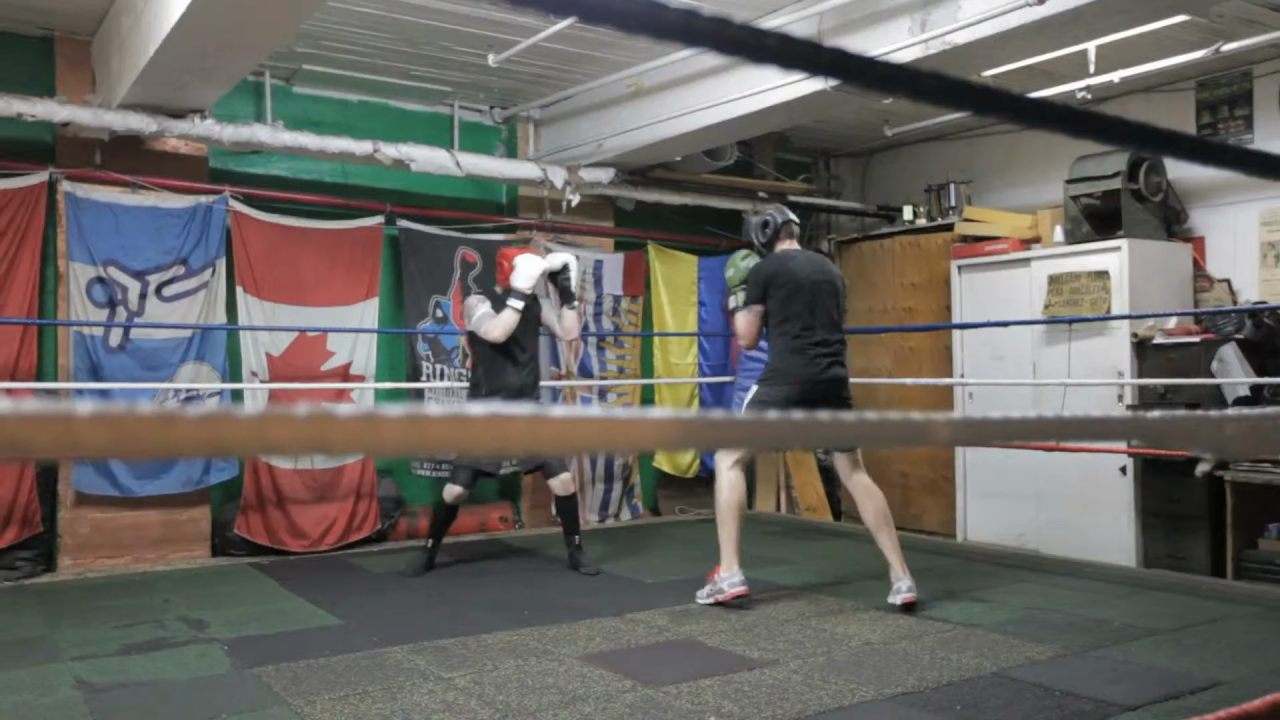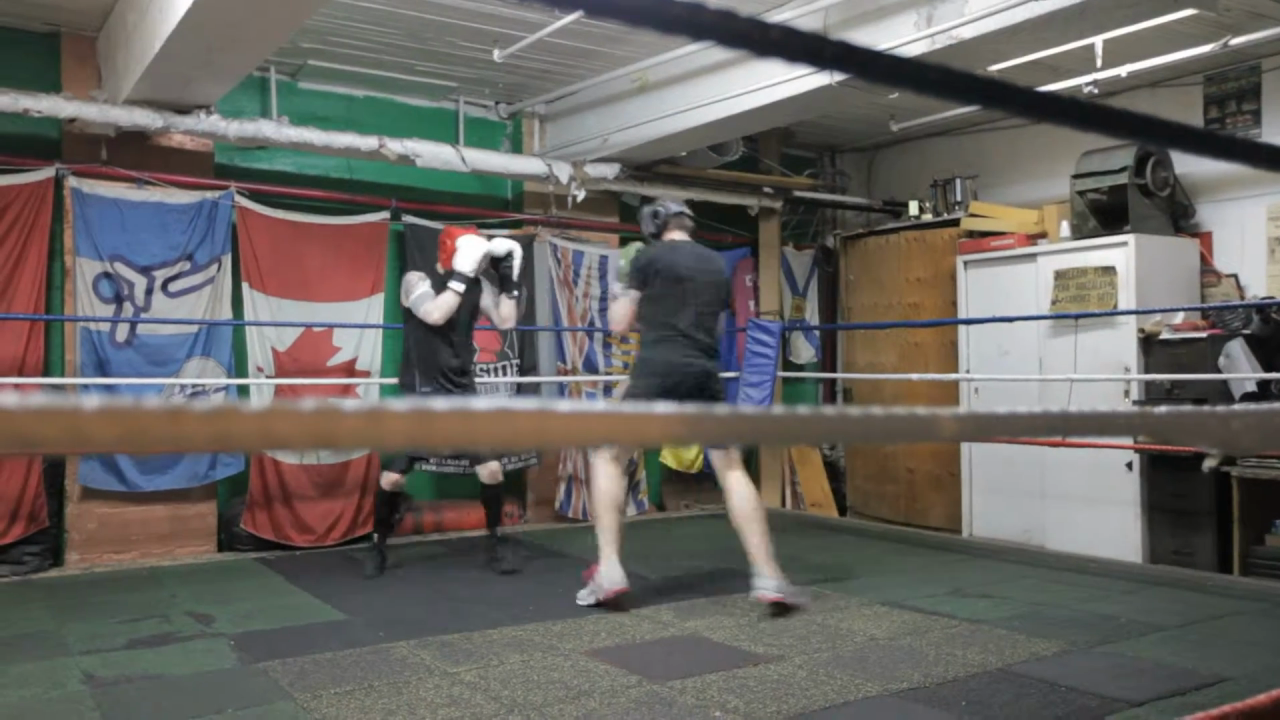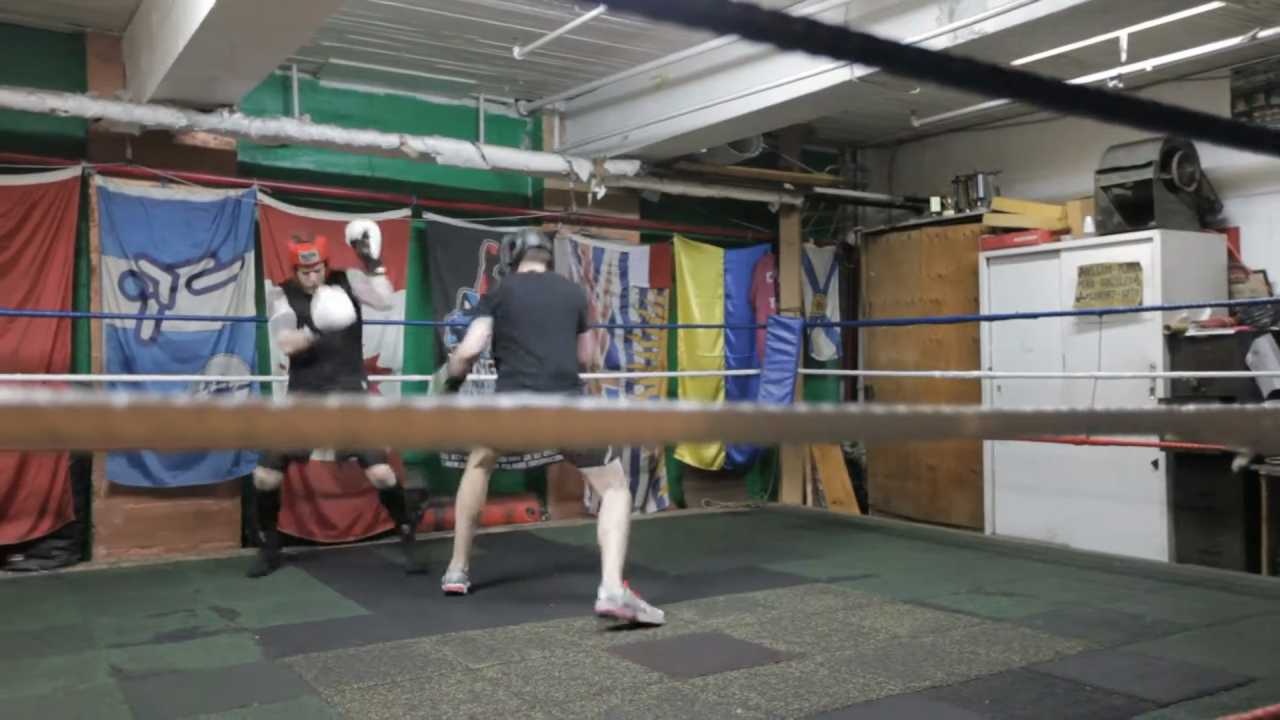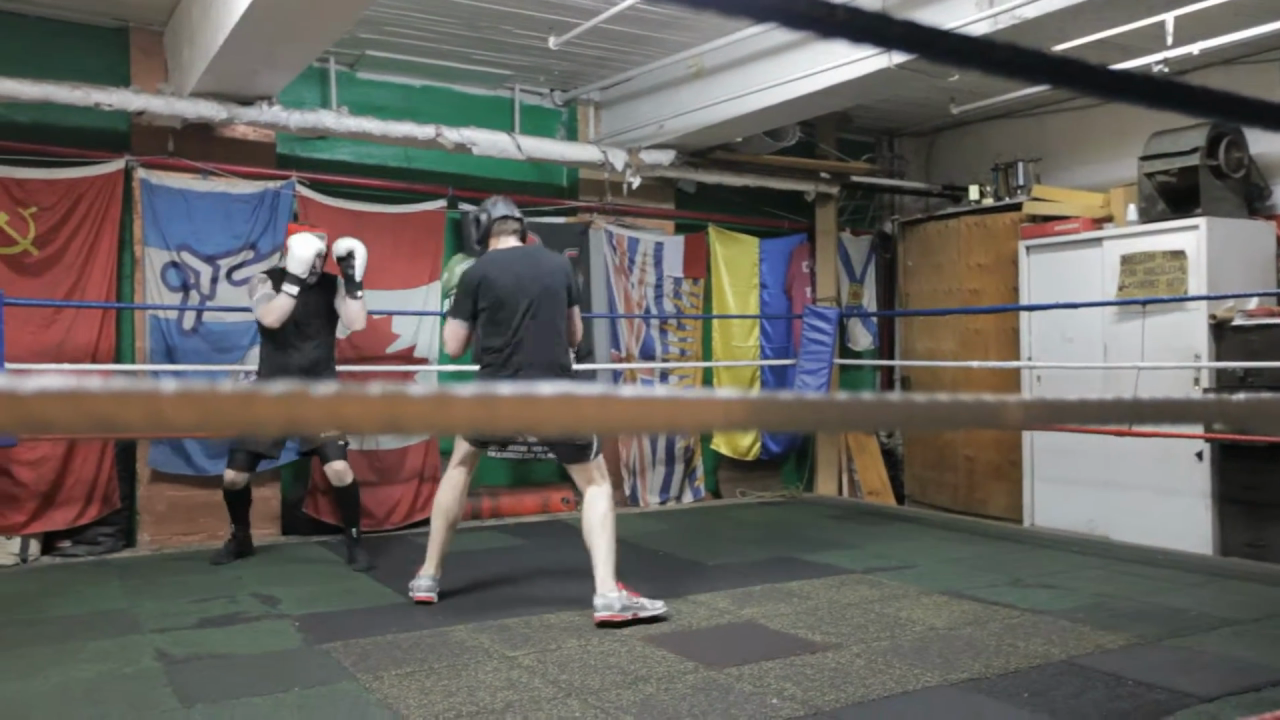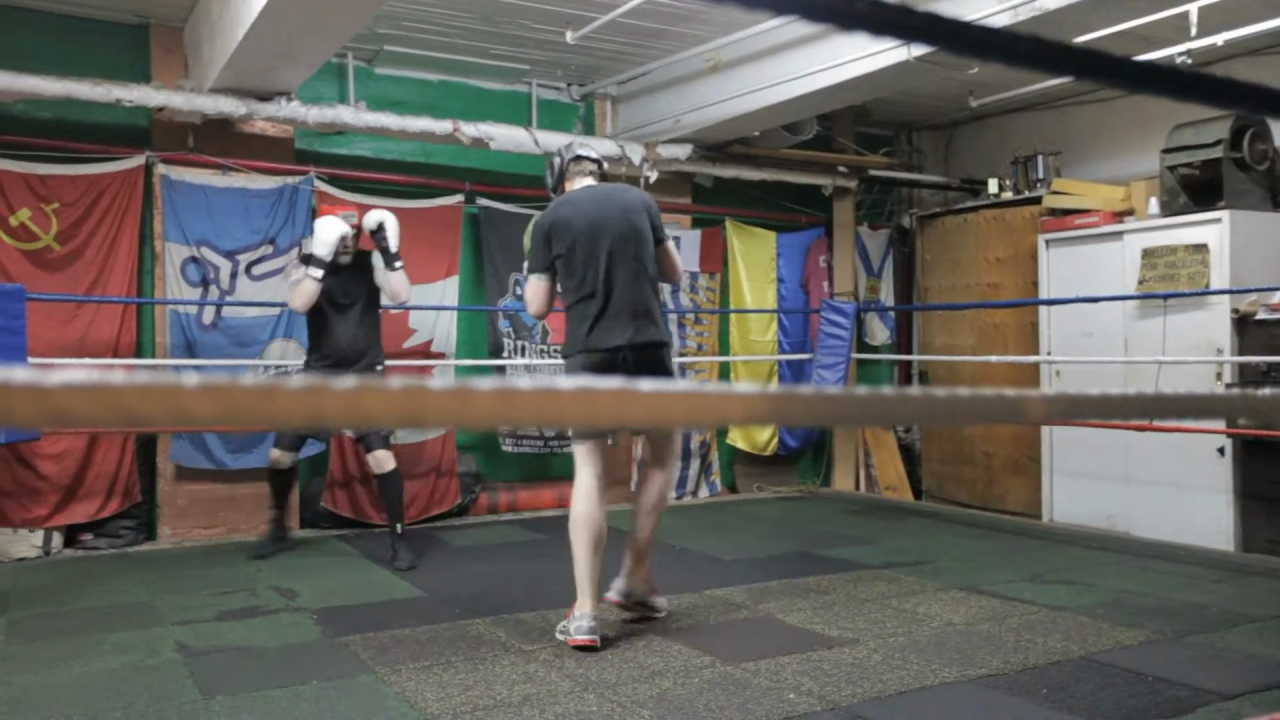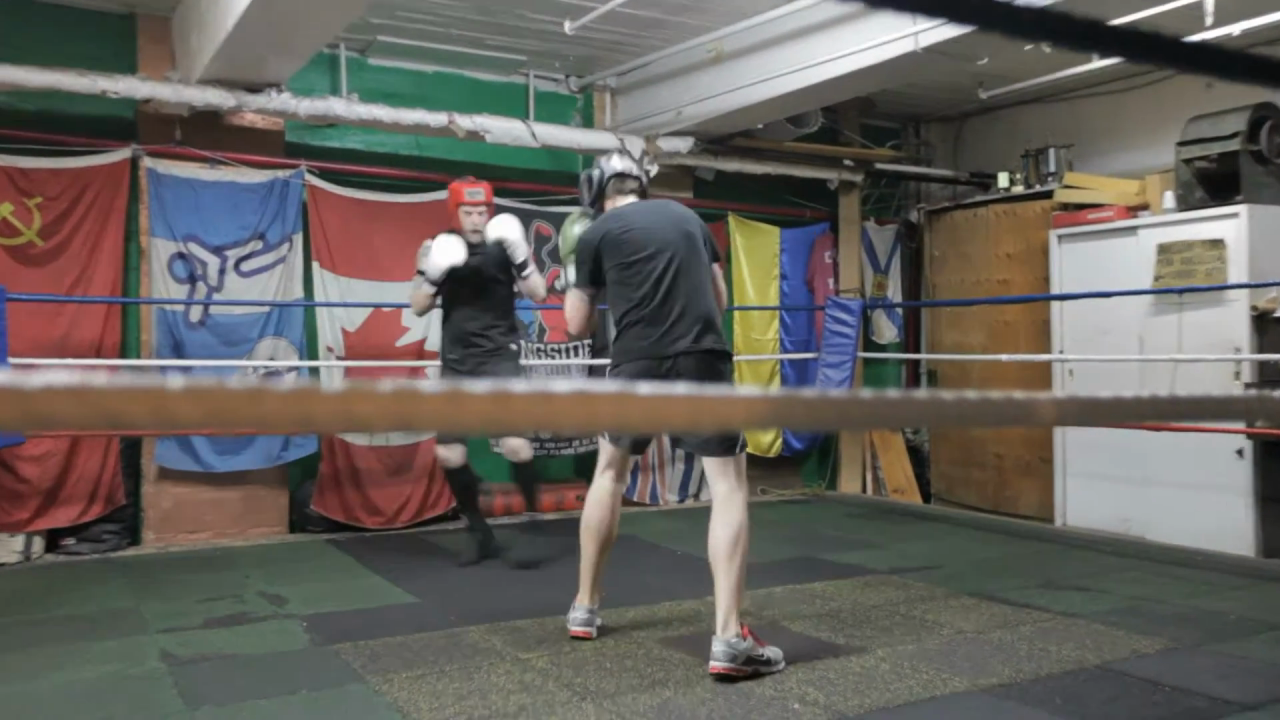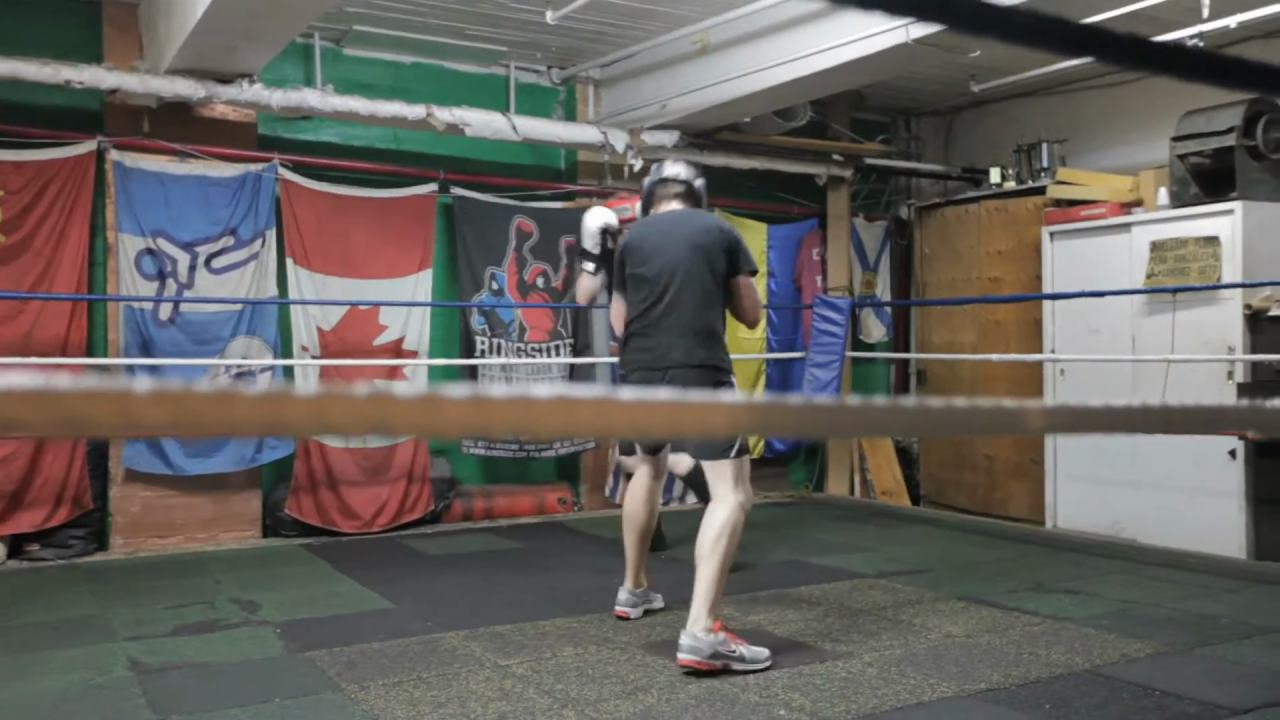
dt=0.7s
person 1, frame 1
left shoulder: (766, 269)
right shoulder: (831, 270)
left elbow: (746, 339)
left wrist: (739, 295)
left hip: (785, 381)
right hip: (832, 382)
left knee: (728, 462)
right knee: (854, 474)
left ankle: (729, 574)
right ankle: (901, 579)
person 1, frame 2
left shoulder: (649, 258)
right shoulder: (717, 266)
left elbow: (620, 324)
left wrist: (624, 294)
left hip: (654, 374)
right hip: (703, 377)
left knee: (606, 458)
right knee: (731, 472)
left ankle: (609, 571)
right ankle: (768, 576)
person 1, frame 3
left shoulder: (500, 292)
right shoulder: (574, 292)
left elbow: (469, 349)
right elbow: (586, 356)
left wrist: (454, 374)
left knee: (479, 465)
right knee: (615, 490)
left ankle: (457, 570)
right ankle: (614, 590)
person 1, frame 4
left shoulder: (476, 274)
right shoulder: (558, 265)
left elbow: (454, 346)
right elbow: (575, 335)
left wrist: (455, 302)
left knee: (460, 467)
right knee: (596, 484)
left ankle: (429, 576)
right ankle: (609, 594)
person 1, frame 5
left shoulder: (550, 219)
right shoulder: (639, 200)
left elbow: (537, 307)
right elbow: (672, 273)
left hip: (590, 350)
right hip: (648, 343)
left knee: (589, 474)
right knee: (660, 460)
left ankle: (584, 614)
right ankle: (633, 582)
person 1, frame 6
left shoulder: (594, 235)
right shoulder: (687, 217)
left elbow: (576, 323)
right elbow: (720, 300)
left wrist: (575, 269)
left hip: (637, 366)
right hip: (704, 361)
left knee: (609, 472)
right knee: (730, 490)
left ankle: (584, 607)
right ankle: (730, 636)
person 1, frame 7
left shoulder: (631, 239)
right shoulder: (722, 232)
right elbow: (751, 315)
left hip: (640, 374)
right hip: (699, 371)
left knee: (650, 470)
right knee: (731, 494)
left ankle: (632, 589)
right ankle: (701, 631)
person 2, frame 1
left shoulder: (535, 304)
right shoulder: (477, 303)
left elbow: (570, 333)
right elbow: (496, 333)
left wrist: (567, 292)
right wrist: (519, 293)
left hip: (528, 407)
left knee: (563, 478)
right knee: (456, 489)
left ankle: (575, 550)
right ankle: (429, 552)
person 2, frame 2
left shoulder: (477, 287)
right shoulder: (416, 280)
left elbow: (507, 319)
right elbow: (436, 314)
left wrist: (510, 278)
right wrist: (461, 276)
left hip: (463, 391)
right hip: (421, 391)
left knee: (490, 467)
right knee: (393, 475)
left ankle: (497, 545)
right ankle: (377, 548)
person 2, frame 3
left shoulder: (347, 282)
right shoulder: (284, 295)
left elbow: (385, 302)
right elbow: (285, 343)
left wrist: (373, 260)
right wrist: (315, 327)
left hip: (349, 391)
right hip: (304, 395)
left knee: (379, 469)
right knee: (265, 475)
left ankle: (408, 540)
right ankle: (269, 549)
person 2, frame 4
left shoulder: (333, 285)
right shoulder: (264, 282)
left elbow: (357, 324)
right elbow: (270, 318)
left wrist: (353, 281)
right wrist: (295, 277)
left knee: (338, 468)
right knee: (233, 475)
left ankle: (354, 543)
right ankle: (241, 539)
person 2, frame 5
left shoulder: (371, 262)
right shoulder: (306, 264)
left elbow: (401, 296)
right elbow: (299, 303)
left wrist: (389, 252)
right wrist: (320, 259)
left hip: (365, 373)
right hip: (319, 373)
left knee: (380, 455)
right knee: (281, 454)
left ankle: (398, 540)
right ankle: (279, 529)
person 2, frame 6
left shoulder: (505, 245)
right shoulder: (436, 249)
left elbow: (538, 292)
right elbow: (416, 306)
left wrist: (521, 258)
right wrist: (433, 273)
left hip: (500, 355)
right hip: (457, 360)
left knee: (513, 442)
right knee: (449, 453)
right ankle: (481, 536)
person 2, frame 7
right shoulder: (610, 259)
right elbow: (583, 297)
right wrist: (591, 250)
left knee: (674, 454)
right knee: (625, 456)
right ankle: (650, 531)
